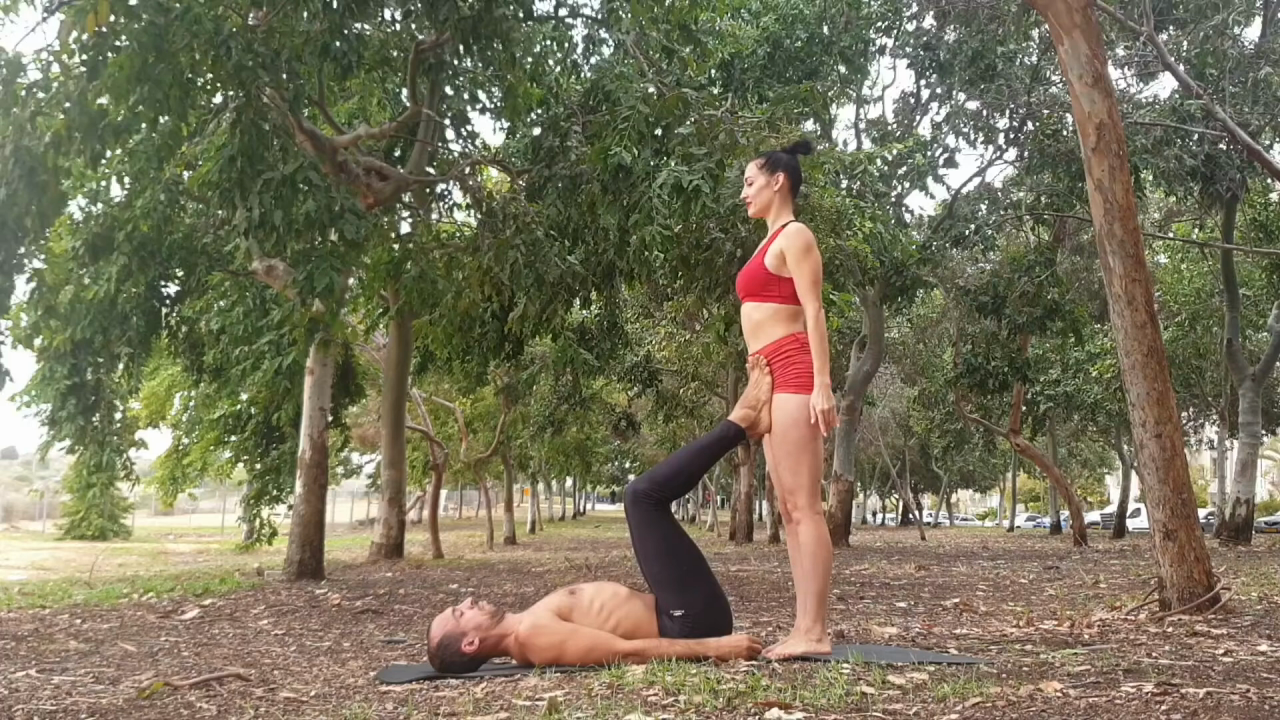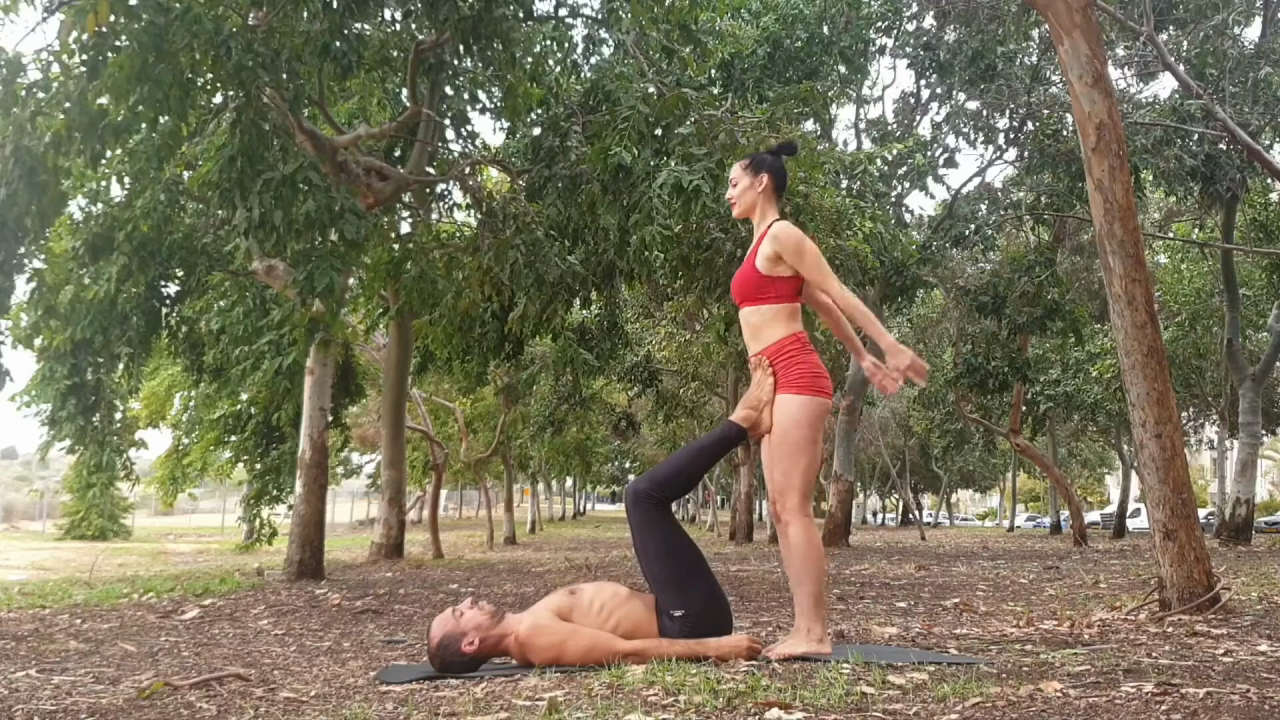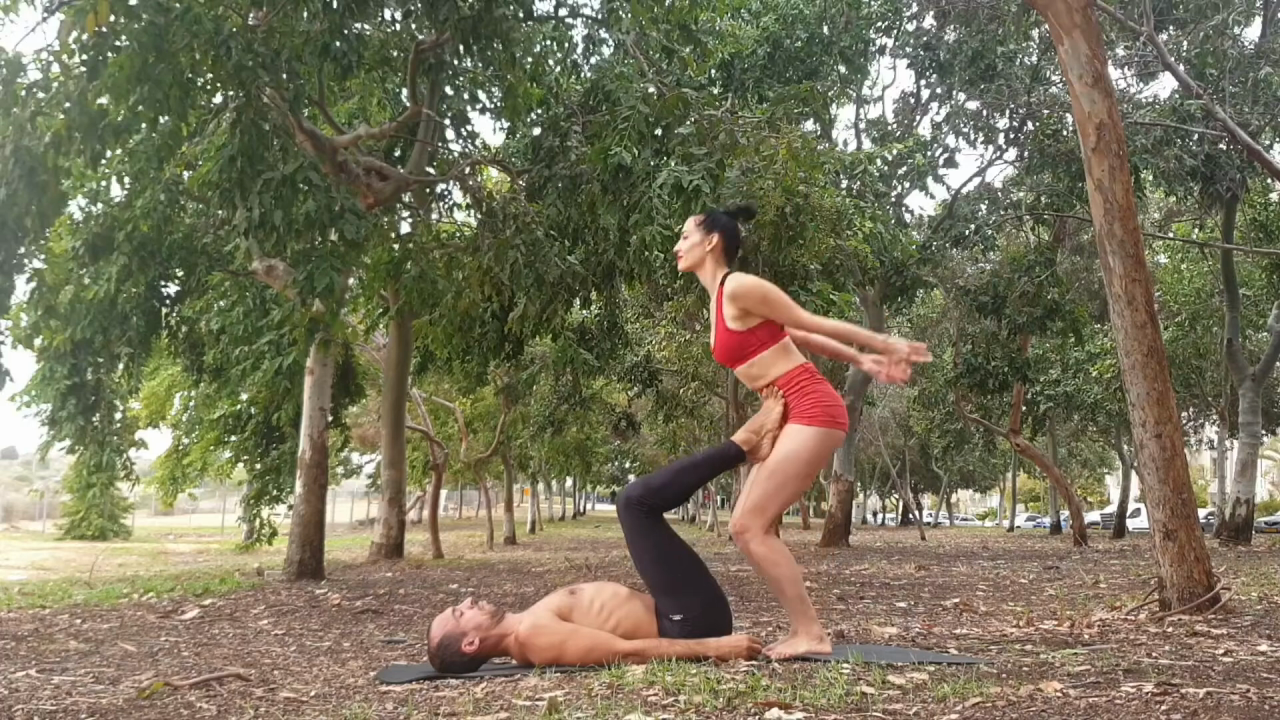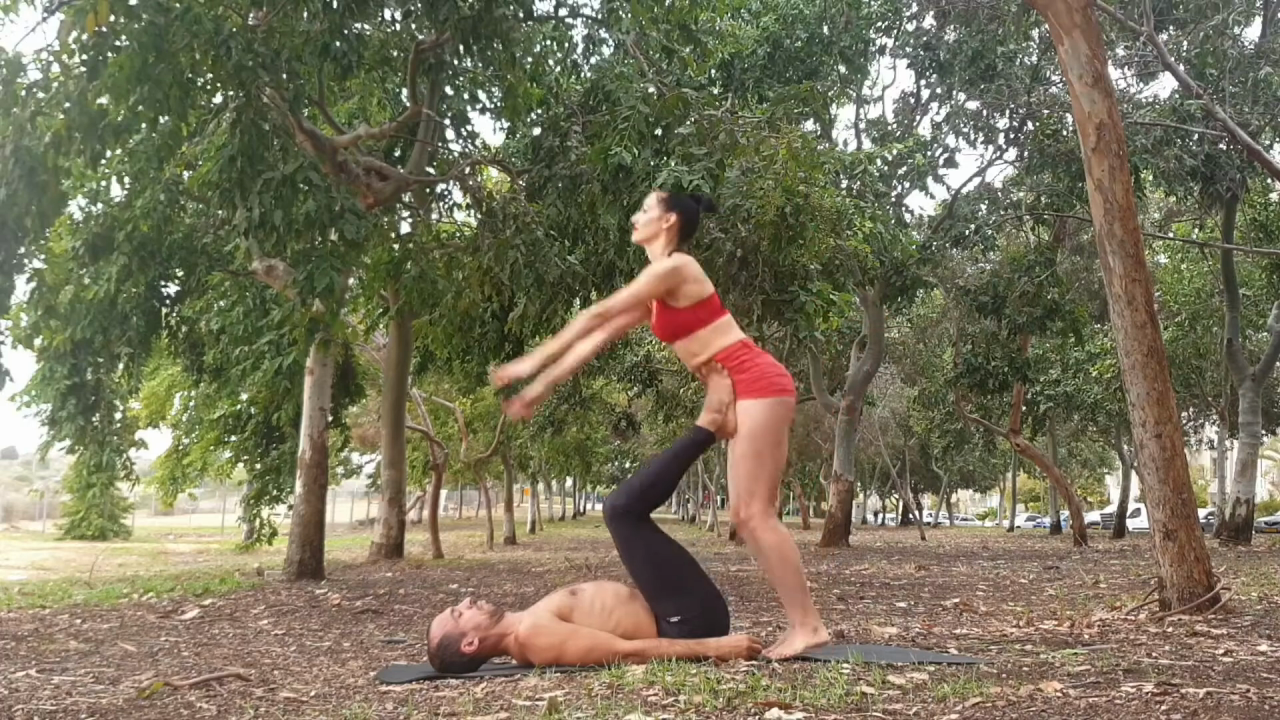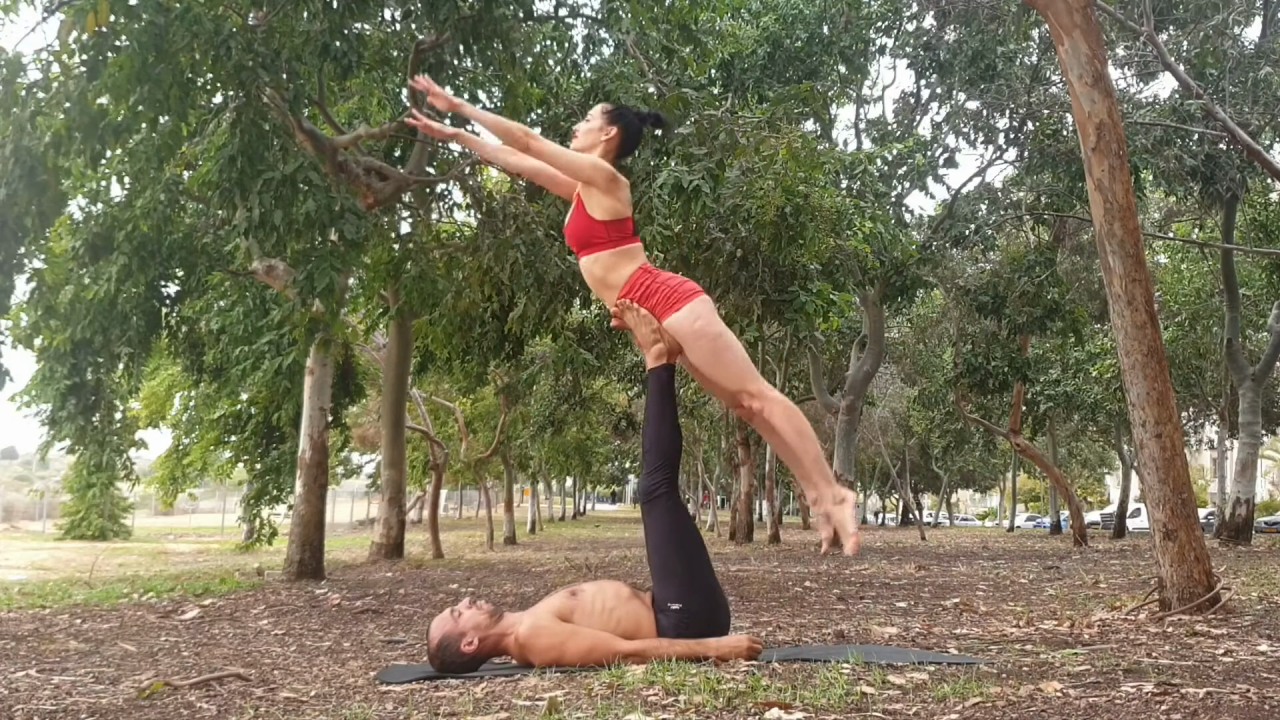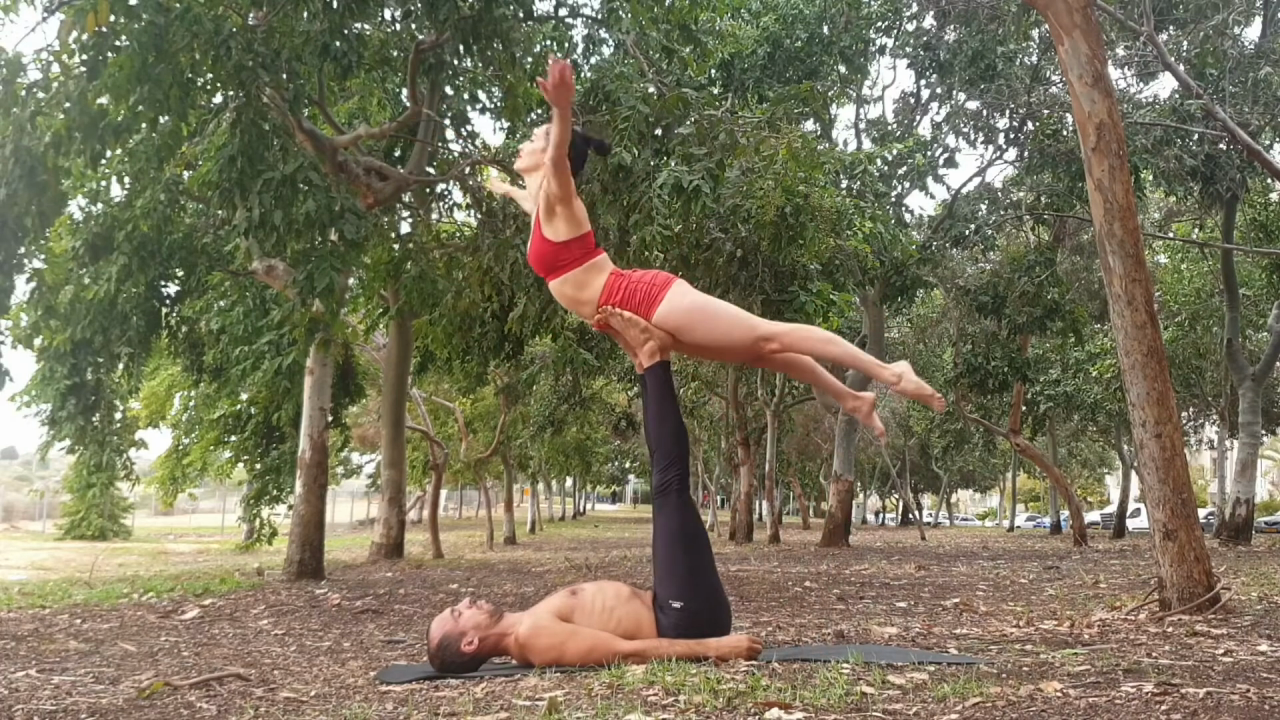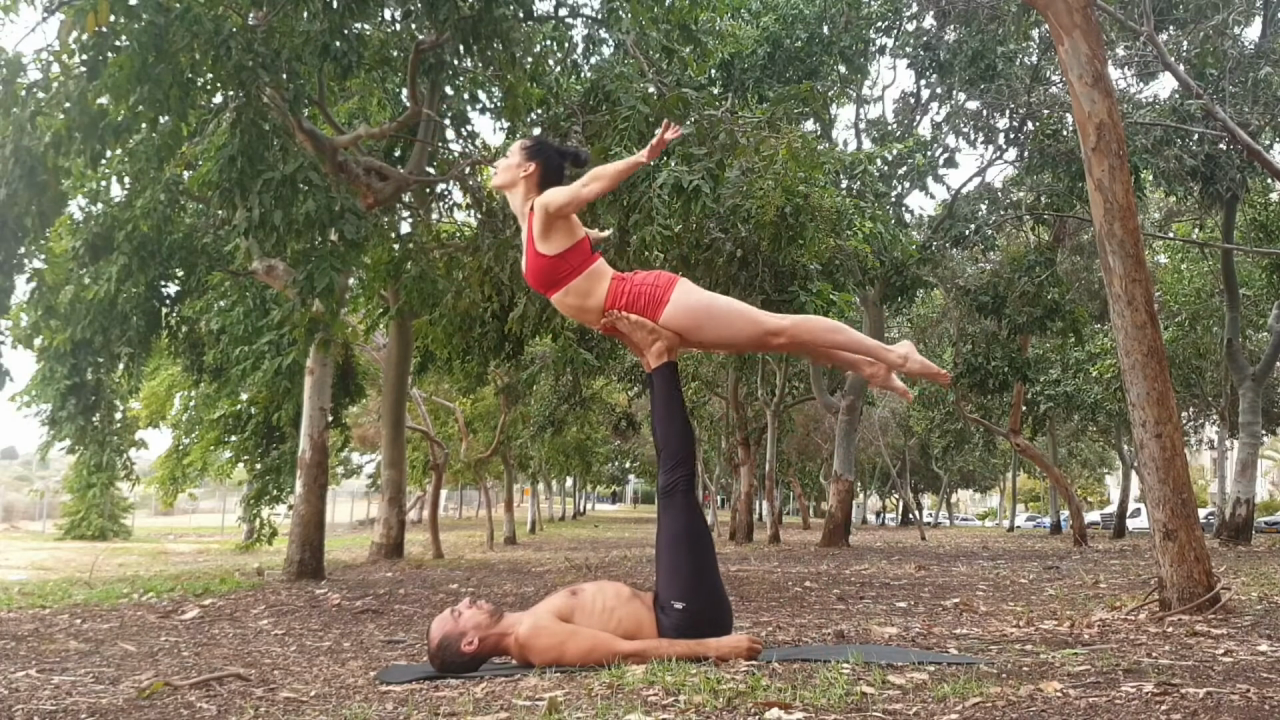
dt=0.3s
person 1, frame 1
left shoulder: (795, 236)
right shoulder: (773, 242)
left elbow: (813, 312)
left wrist: (822, 385)
left hip: (792, 377)
right hip: (776, 380)
left knee: (803, 508)
right knee: (790, 509)
left ankle: (812, 632)
right ankle: (807, 628)
person 1, frame 2
left shoulder: (781, 234)
right shoulder: (765, 241)
left elbow: (835, 294)
right elbow: (823, 304)
left wrist: (890, 346)
right wrist: (865, 359)
left hip: (794, 379)
right hip: (783, 383)
left knee: (792, 510)
right knee: (784, 511)
left ankle: (811, 632)
right ankle: (807, 628)
person 1, frame 3
left shoulder: (742, 288)
right shoulder: (720, 299)
left elbow: (812, 323)
right elbow: (795, 336)
left wrist: (882, 344)
right wrist: (862, 361)
left hip: (815, 413)
right hip: (799, 416)
left knee: (747, 526)
right knee: (749, 525)
left ankle: (808, 633)
right ankle: (804, 629)
person 1, frame 4
left shoulder: (673, 267)
right shoulder: (659, 286)
left elbow: (594, 316)
right elbow: (601, 334)
left wrist: (534, 362)
right wrist: (544, 384)
left hip: (759, 385)
right hip: (740, 390)
left knee: (752, 514)
right knee: (746, 515)
left ankle: (807, 624)
right ankle: (803, 621)
person 1, frame 5
left shoulder: (602, 177)
right shoulder: (582, 185)
left elbow: (526, 140)
right elbow: (519, 158)
left wrist: (457, 105)
right wrist: (450, 134)
left hip: (670, 303)
right hip: (657, 313)
left knee: (753, 395)
right knee: (745, 401)
left ankle: (830, 493)
right ankle: (820, 497)
person 1, frame 6
left shoulder: (558, 198)
right shoulder: (543, 205)
left elbow: (560, 143)
left wrist: (559, 104)
right wrist: (506, 188)
left hip: (651, 302)
right hip: (647, 314)
left knee: (770, 338)
right knee: (758, 348)
left ankle: (887, 371)
right ankle: (853, 400)
person 1, frame 7
left shoulder: (547, 208)
right shoulder: (533, 223)
left elbow: (591, 183)
left wrist: (643, 157)
left hip: (654, 300)
right hip: (646, 317)
left knee: (775, 328)
right knee: (763, 336)
left ankle: (889, 354)
right ankle: (868, 366)
person 2, frame 1
left shoulder: (527, 627)
right shoulder: (530, 635)
right elbow: (627, 652)
right wrist: (714, 647)
left hip: (680, 621)
right hip: (691, 623)
left knee: (645, 497)
right knee: (644, 494)
left ankle: (742, 423)
right ankle: (739, 423)
person 2, frame 2
left shoulder: (527, 625)
right shoulder: (530, 635)
right elbow: (627, 652)
right wrist: (714, 646)
left hip: (679, 619)
right hip: (689, 623)
left knee: (646, 495)
right knee: (645, 494)
left ankle: (743, 424)
right ankle: (740, 424)
person 2, frame 3
left shoulder: (530, 626)
right shoulder: (531, 634)
right elbow: (627, 651)
right wrist: (714, 646)
left hip: (685, 621)
right hip: (693, 622)
left knee: (637, 501)
right knee: (635, 499)
left ankle: (745, 443)
right ankle: (742, 444)
person 2, frame 4
left shoulder: (527, 627)
right shoulder: (531, 636)
right elbow: (627, 652)
right wrist: (714, 647)
left hip: (683, 620)
right hip: (690, 622)
left knee: (626, 509)
right knee: (623, 509)
left ankle: (711, 422)
right ankle: (709, 425)
person 2, frame 5
left shoulder: (530, 626)
right shoulder: (531, 636)
right elbow: (627, 652)
right wrist: (713, 646)
left hip: (678, 620)
right hip: (688, 623)
right knee: (657, 488)
left ankle: (656, 360)
right ankle: (658, 361)
person 2, frame 6
left shoulder: (530, 625)
right shoulder: (530, 636)
right elbow: (628, 652)
right wrist: (713, 647)
left hip: (676, 617)
right hip: (686, 622)
right knee: (669, 485)
left ankle: (647, 360)
right ankle: (651, 359)
person 2, frame 7
left shoulder: (531, 625)
right shoulder: (531, 636)
right elbow: (627, 653)
right wrist: (712, 647)
left hip: (677, 618)
right hip: (688, 622)
right knee: (676, 486)
left ankle: (655, 361)
right ankle: (660, 358)
